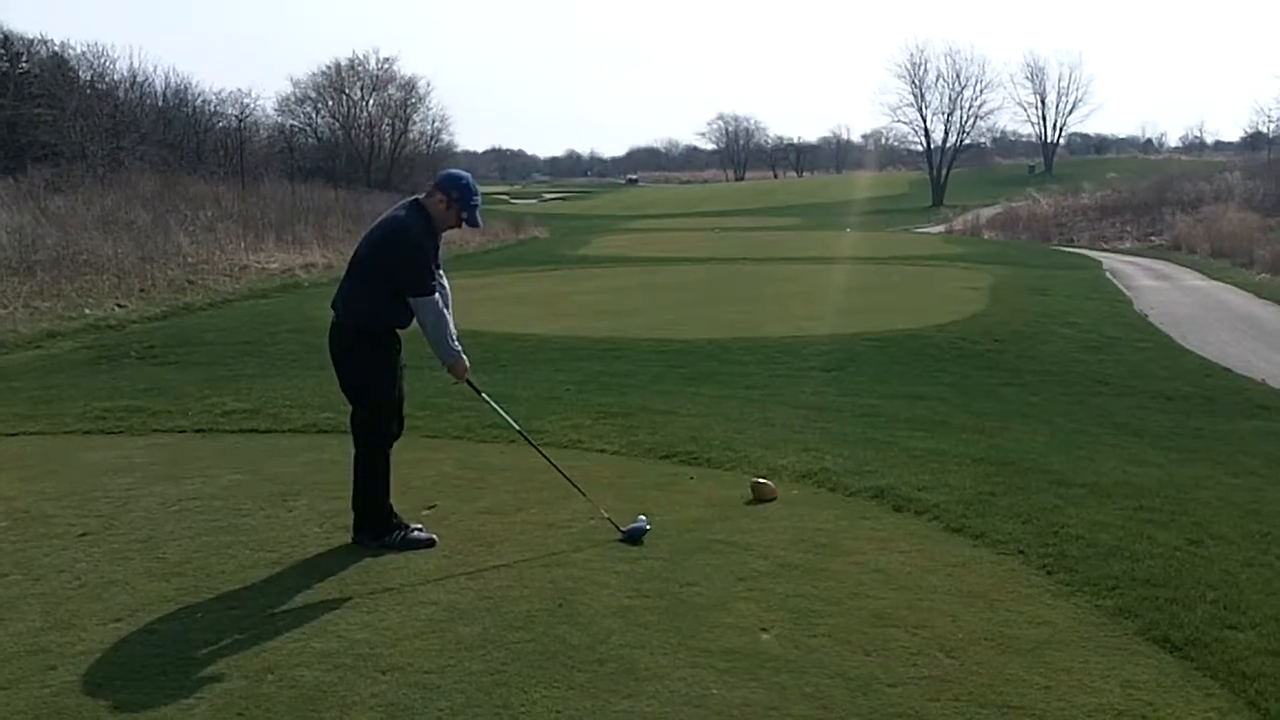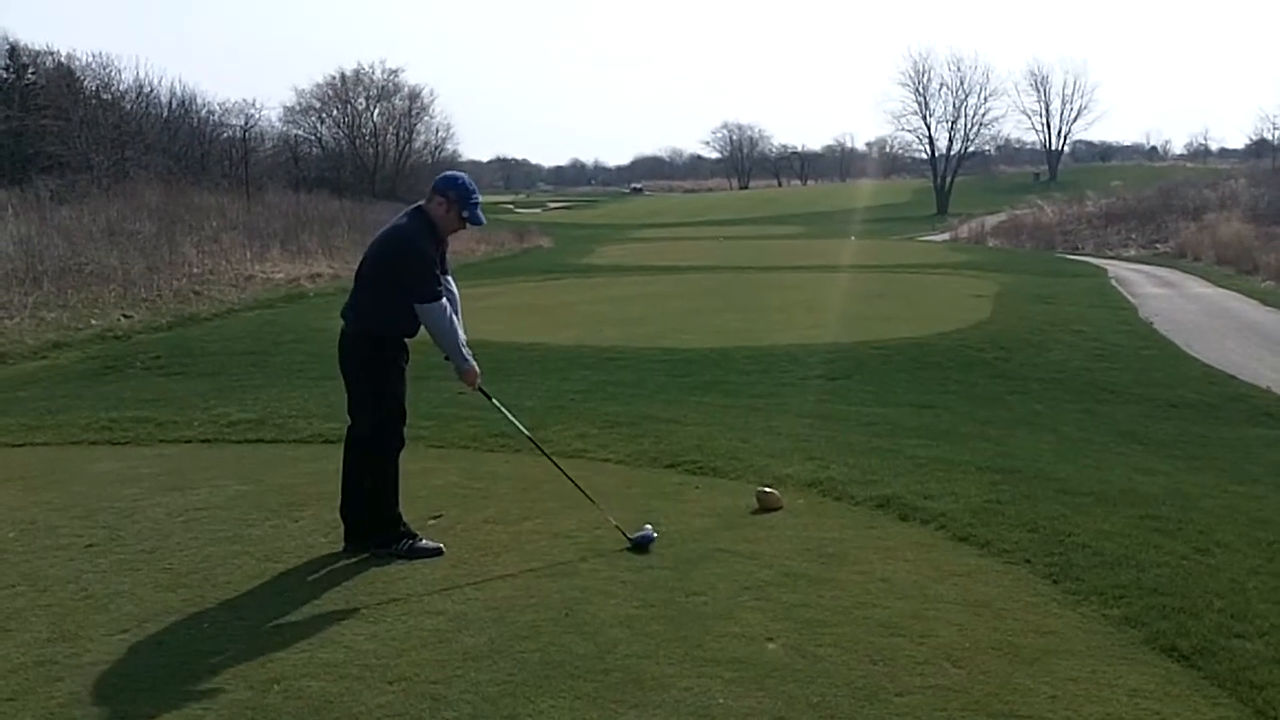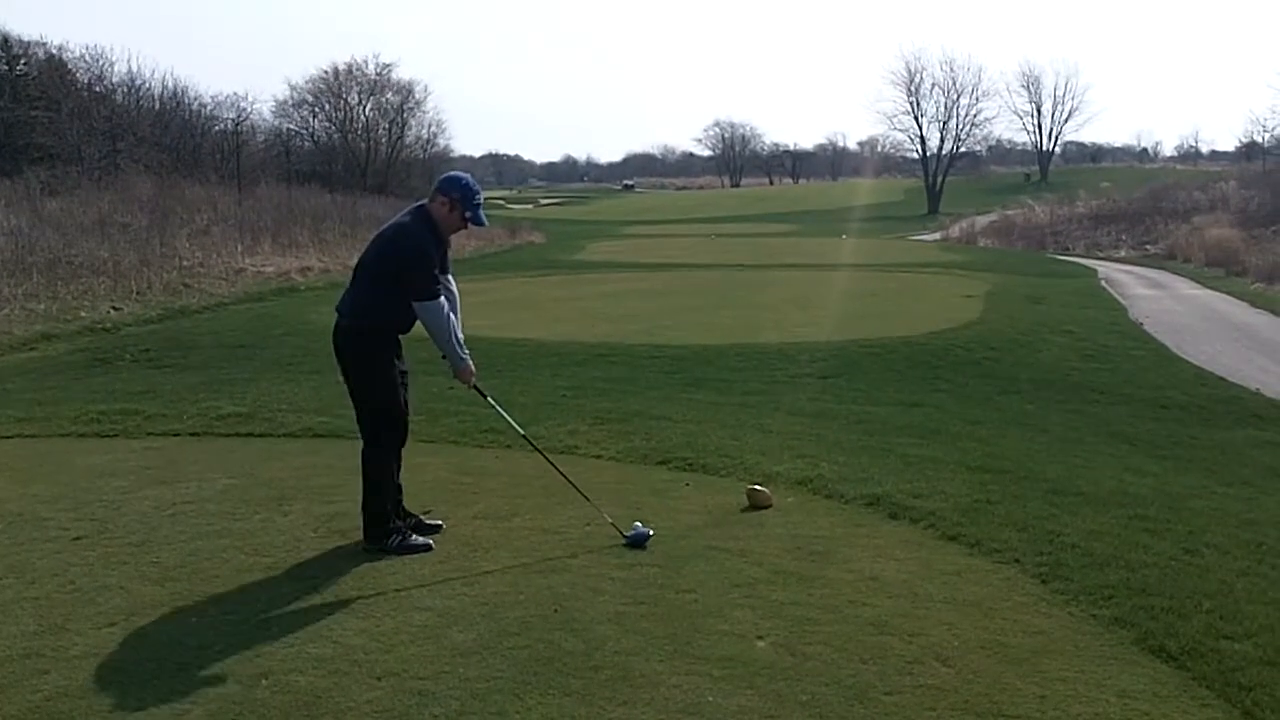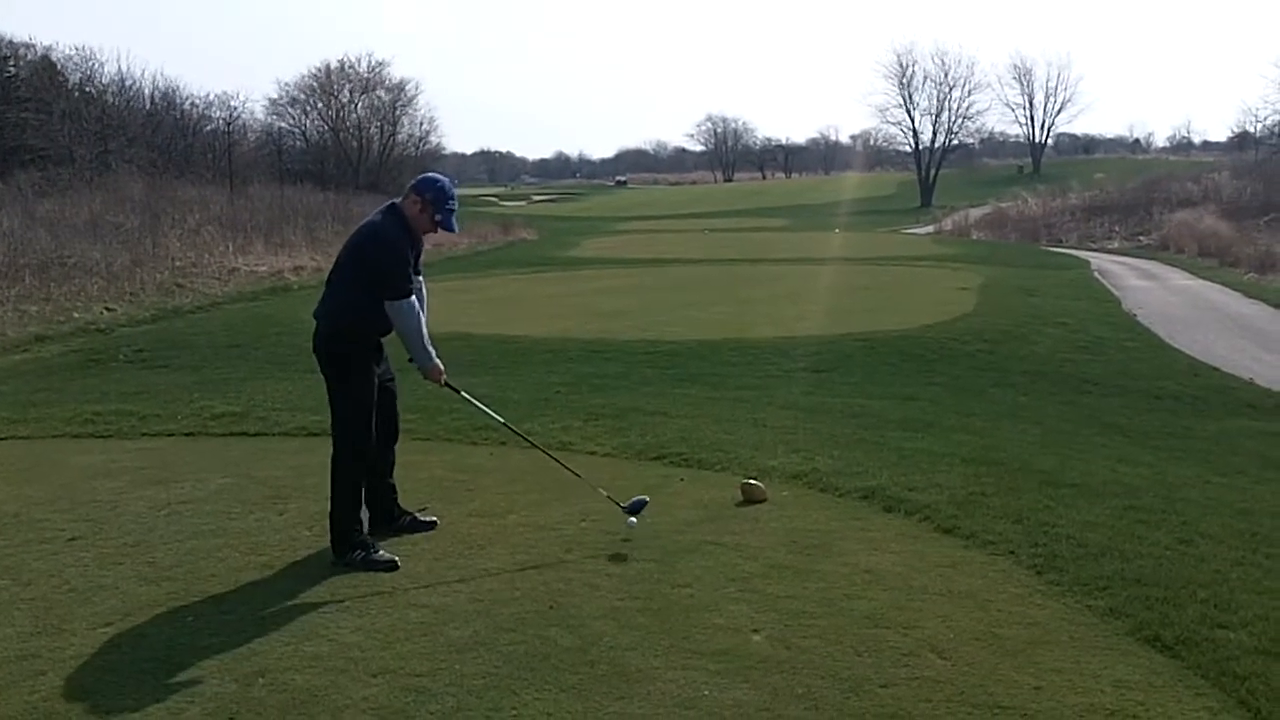
dt=1s
person 1, frame 1
left shoulder: (419, 224)
right shoulder: (407, 232)
left elbow: (438, 285)
right elbow: (428, 305)
left wrist: (452, 348)
right wrist: (452, 356)
left hip: (373, 334)
right hip: (359, 338)
left knee: (385, 423)
right knee: (377, 427)
left ankle: (371, 518)
right ankle: (377, 525)
person 1, frame 2
left shoulder: (428, 232)
right shoulder: (410, 240)
left elbow: (446, 291)
right elbow: (434, 310)
left wrist: (461, 351)
right wrist: (463, 361)
left hip: (375, 342)
right hip: (370, 345)
left knee: (367, 434)
right knee: (383, 437)
left ankle: (361, 530)
right ankle: (387, 534)
person 1, frame 3
left shoulder: (432, 231)
right shoulder: (410, 238)
left elbow: (447, 291)
right elbow: (432, 308)
left wrist: (458, 351)
right wrist: (459, 359)
left hip: (381, 335)
right hip: (361, 336)
left knee: (394, 425)
right knee: (383, 427)
left ankle: (391, 513)
right ankle: (382, 528)
person 1, frame 4
left shoulder: (405, 232)
right shoulder: (385, 237)
left elbow: (415, 291)
right elbow: (403, 308)
left wrist: (423, 354)
right wrist: (427, 360)
left hip: (366, 339)
right hip: (341, 343)
left knee: (385, 428)
right knee: (355, 438)
left ankle: (385, 513)
right ankle: (348, 541)
